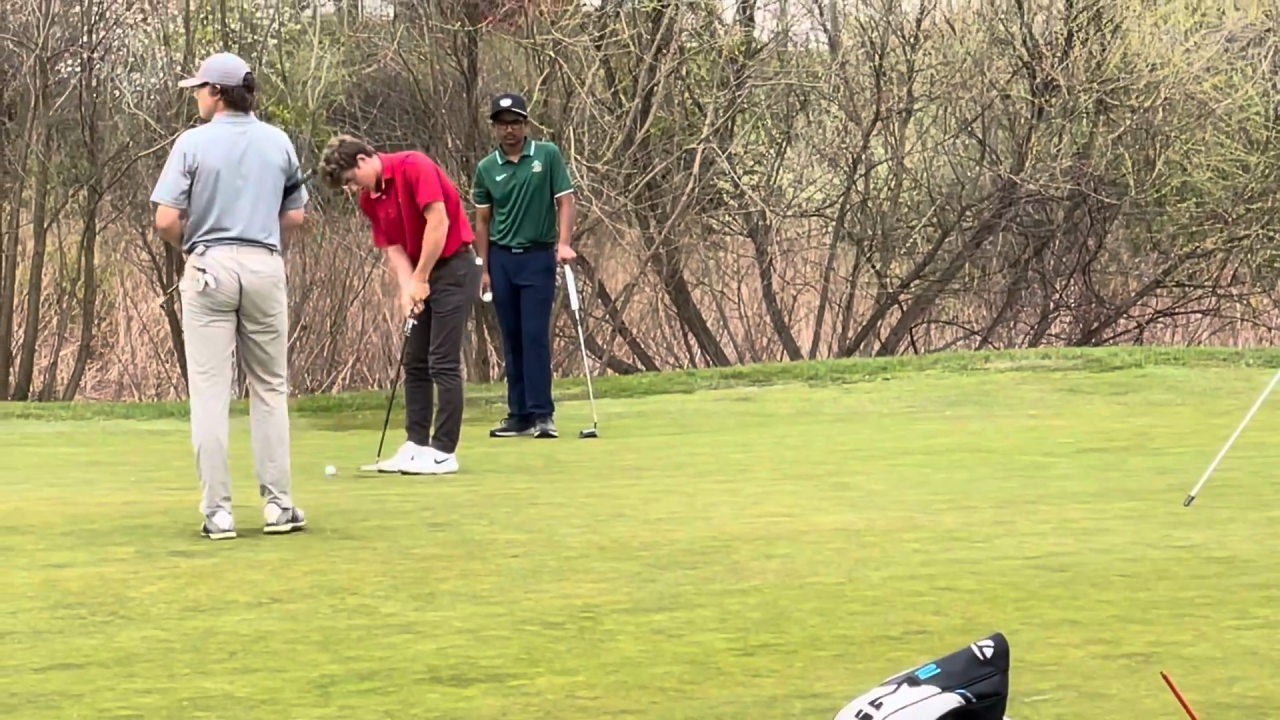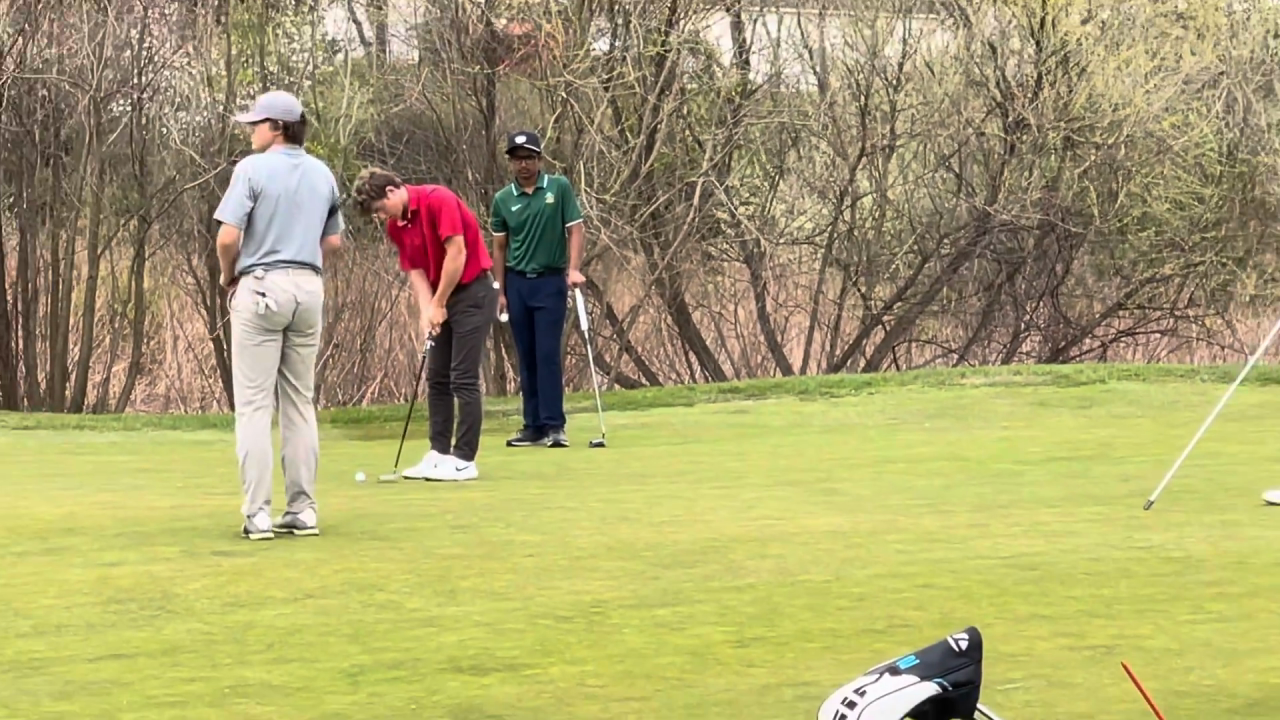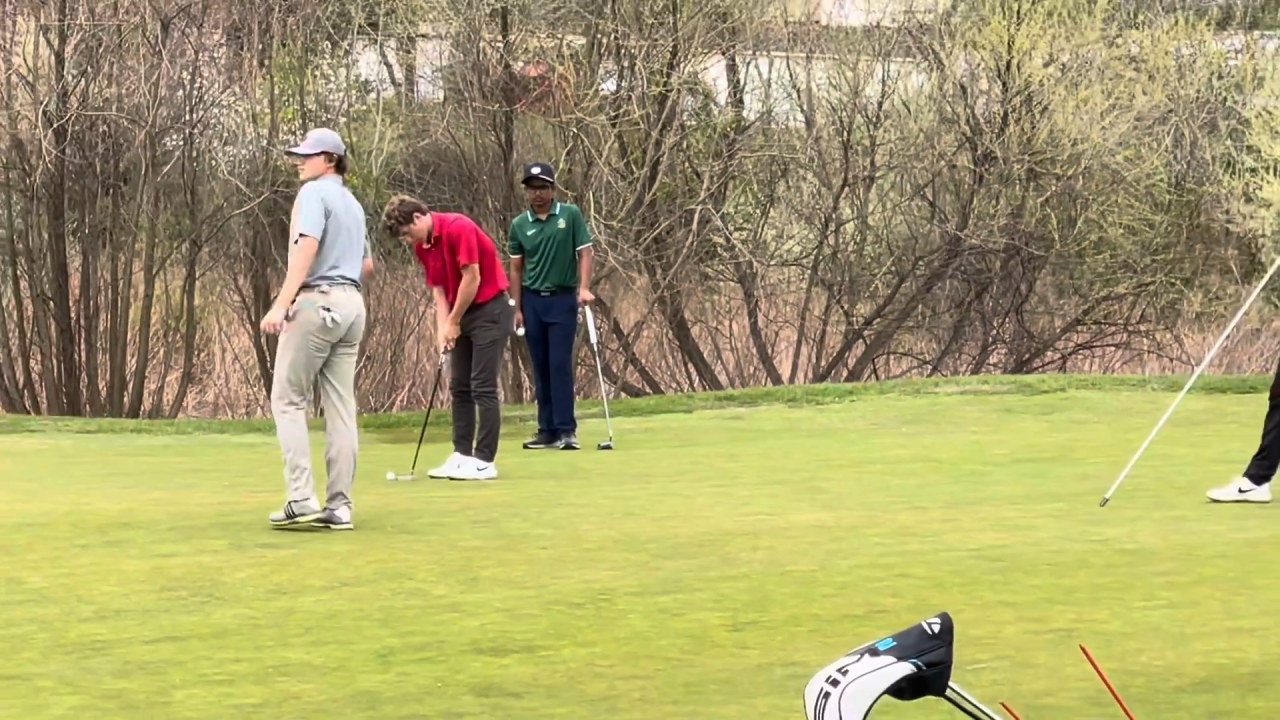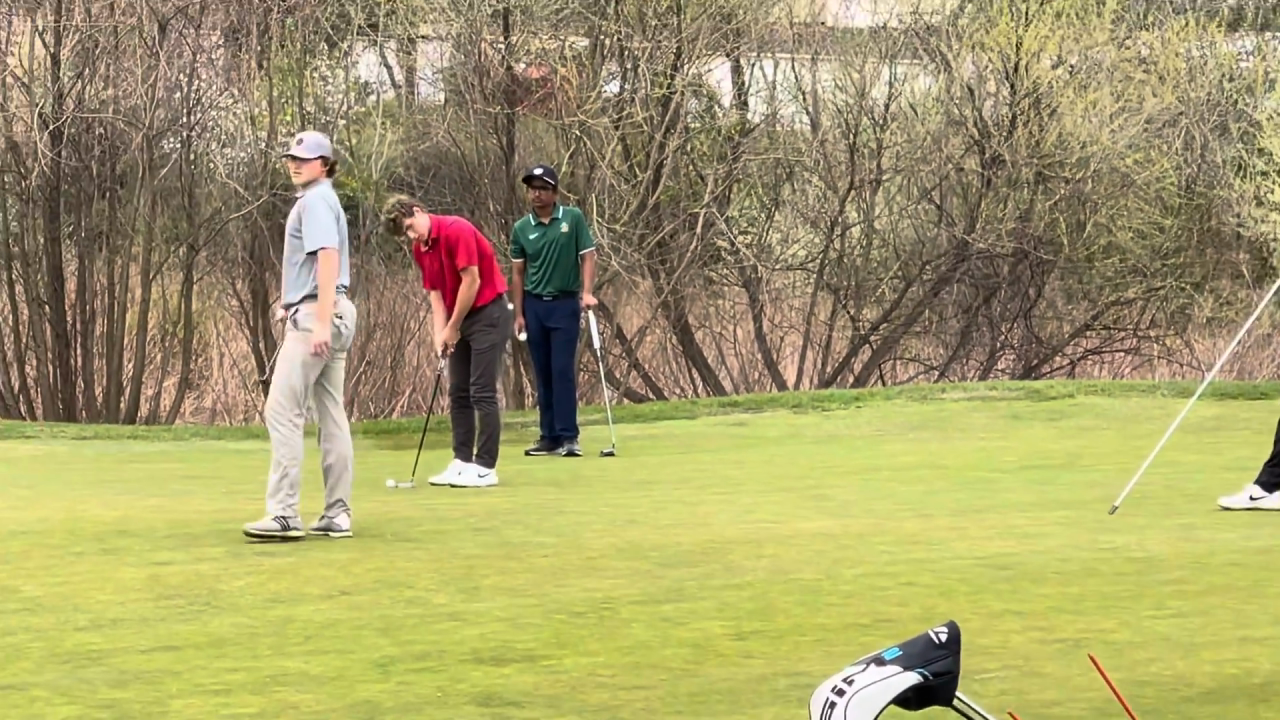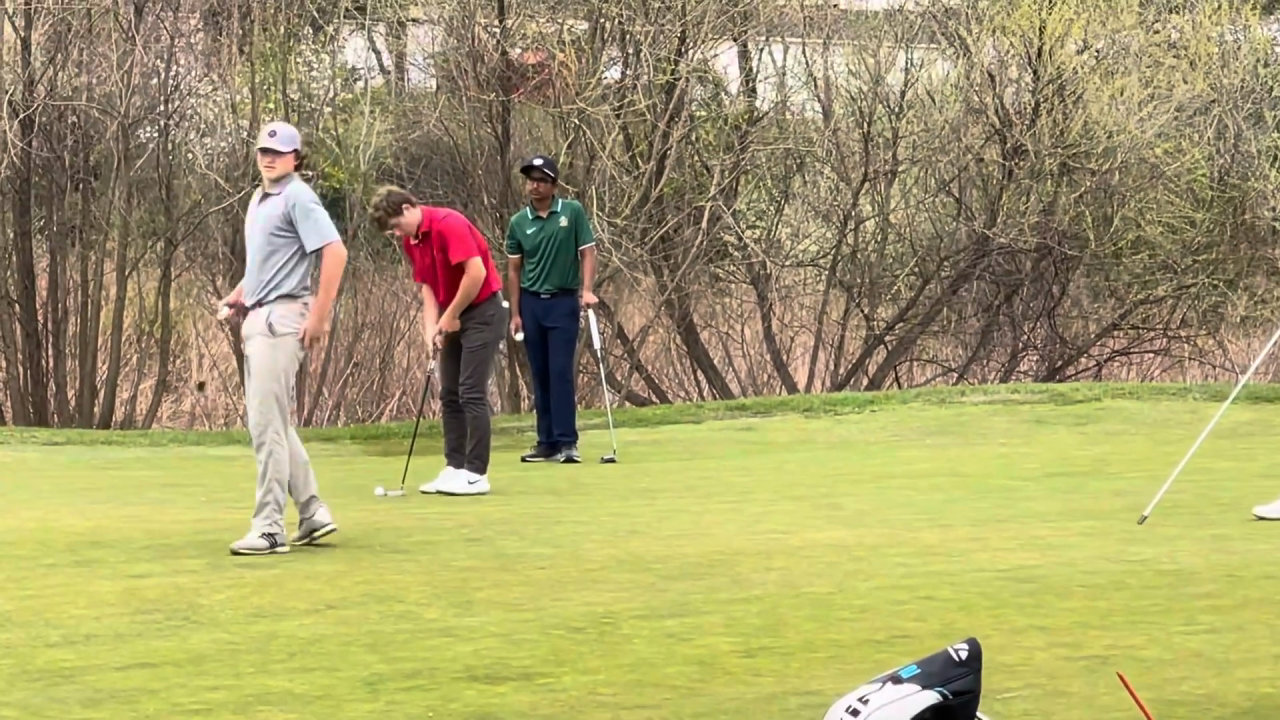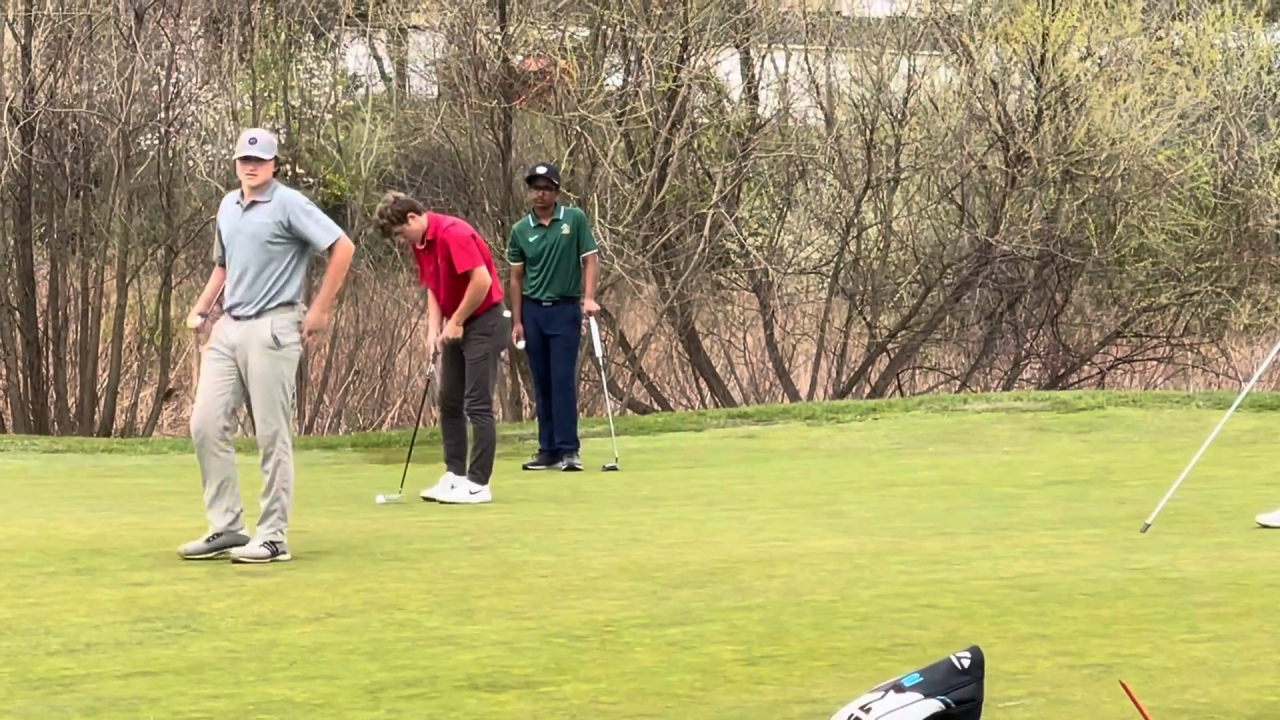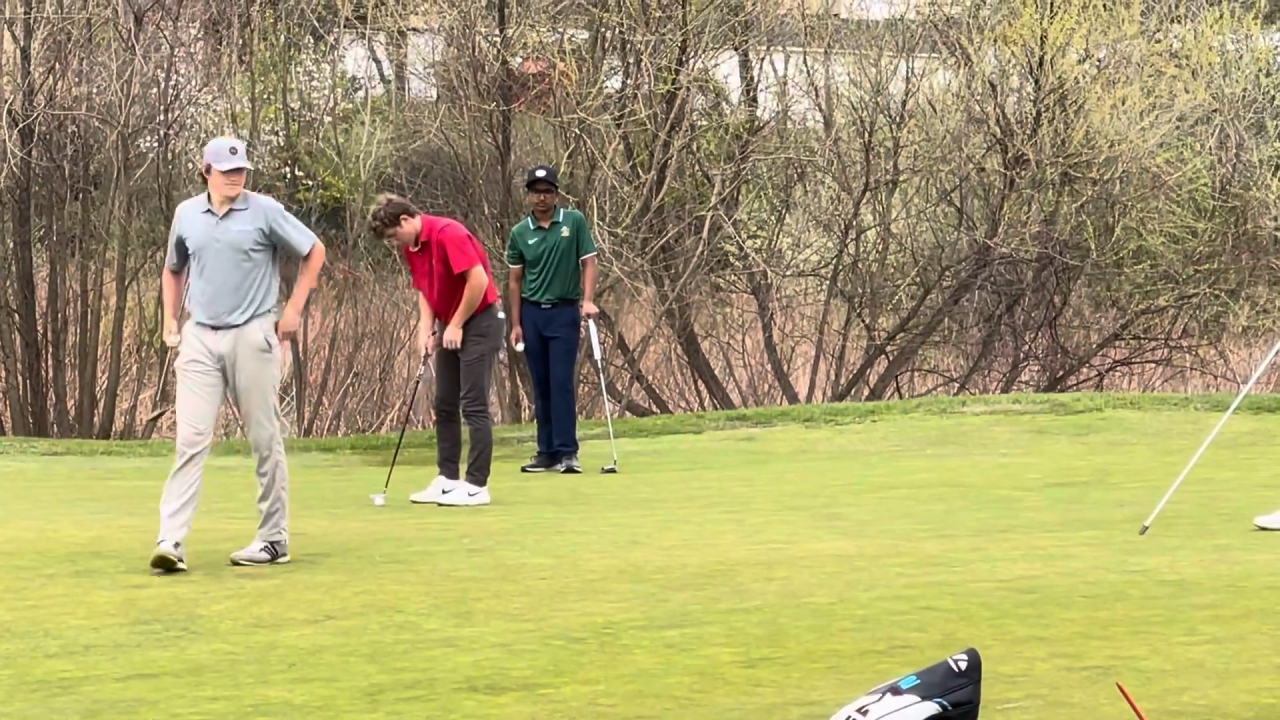
dt=0.3s
person 1, frame 1
left shoulder: (192, 142)
right shoulder: (279, 141)
left elbow: (166, 219)
right elbow: (294, 216)
left wrist: (192, 244)
left hip: (209, 271)
right hip: (264, 269)
left knee: (210, 394)
right knee: (270, 390)
left ankle: (218, 511)
right ankle: (279, 503)
person 1, frame 2
left shoulder: (252, 168)
right shoulder: (323, 173)
left elbow: (229, 237)
right elbow: (333, 241)
left wrist: (229, 275)
left hip: (261, 290)
right hip: (309, 289)
left knee: (253, 405)
right knee: (299, 404)
left ankle: (258, 512)
right ankle: (302, 509)
person 1, frame 3
left shoulder: (313, 193)
right shoulder: (352, 203)
left elbow: (306, 248)
right elbow: (366, 265)
left wrist: (281, 303)
left hip: (317, 304)
right hip: (352, 305)
left knee: (288, 400)
right knee: (341, 409)
left ankle: (302, 497)
right ankle: (339, 505)
person 1, frame 4
left shoulder: (316, 199)
right shoulder: (318, 200)
left elbow: (328, 259)
left wrist: (321, 320)
right wrist: (293, 299)
left hip: (313, 316)
right hip: (327, 315)
left knee: (282, 410)
right knee: (331, 416)
left ankle: (283, 514)
right ankle: (337, 513)
person 1, frame 5
left shoulder: (298, 197)
right shoulder: (260, 198)
left elbow: (335, 253)
left wrist: (320, 317)
right wrist: (240, 293)
left hip: (282, 319)
right hip: (260, 318)
left knee: (266, 423)
right knee: (273, 423)
left ankle: (269, 527)
right ankle: (313, 512)
person 1, frame 6
left shoulder: (291, 204)
right shoulder: (228, 205)
left elbow: (342, 248)
left wrist: (320, 308)
right wrist: (202, 307)
left hip: (273, 331)
right hip: (230, 328)
left knee: (272, 435)
right knee: (205, 425)
left ankle: (273, 535)
right ankle: (226, 527)
person 1, frame 7
left shoulder: (265, 210)
right shoulder: (186, 214)
left elbow: (315, 252)
right elbow: (173, 271)
left wrist: (293, 310)
right wrist: (170, 323)
left hip: (253, 337)
right hip: (200, 339)
left knee: (264, 439)
right knee: (192, 437)
left ankle: (274, 538)
right ankle: (172, 540)
person 2, frame 1
left shoulder: (548, 155)
right shoulder: (486, 168)
left elbow: (565, 200)
right elbow: (482, 221)
left wrist: (564, 243)
right wrist: (484, 269)
left hip: (538, 256)
right hip: (501, 259)
left knee: (535, 336)
right knee: (511, 340)
left ankle: (542, 414)
right ankle: (519, 414)
person 2, frame 2
left shoulder: (560, 187)
right shoulder: (502, 199)
left elbow: (575, 229)
right elbow: (499, 248)
left wrist: (574, 269)
right wrist: (500, 291)
left hip: (551, 281)
right hip: (517, 283)
left knee: (548, 354)
right knee: (526, 358)
left ankle: (554, 426)
right ankle: (533, 425)
person 2, frame 3
left shoulder: (571, 215)
right shoulder: (519, 225)
left elbow: (584, 252)
right elbow: (516, 269)
left wrist: (584, 288)
right wrist: (517, 309)
left hip: (562, 299)
right hip: (532, 301)
left knee: (561, 365)
right knee: (540, 368)
left ankle: (566, 430)
right ankle: (547, 429)
person 2, frame 4
left shoulder: (574, 218)
right shoulder: (521, 228)
left elbow: (588, 256)
right elbow: (518, 273)
left wrist: (587, 292)
right wrist: (518, 314)
left hip: (565, 303)
right hip: (534, 305)
left knee: (563, 371)
right knee: (543, 374)
left ankle: (568, 437)
right ankle: (549, 437)
person 2, frame 5
left shoulder: (573, 212)
right shoulder: (518, 223)
left elbow: (588, 252)
right elbow: (514, 270)
left wrist: (587, 289)
right wrist: (515, 313)
left hip: (563, 301)
right hip: (531, 303)
left knee: (561, 372)
right knee: (539, 375)
left ankle: (567, 442)
right ankle: (546, 441)
person 2, frame 6
left shoulder: (575, 219)
right shoulder: (519, 230)
left elbow: (589, 259)
right elbow: (516, 278)
left wrist: (589, 297)
right wrist: (517, 321)
left hip: (565, 309)
right hip: (533, 311)
left knee: (563, 380)
right knee: (541, 384)
left ankle: (568, 449)
right ankle: (548, 449)
person 2, frame 7
left shoulder: (575, 221)
right shoulder: (519, 233)
left elbow: (589, 262)
right elbow: (515, 280)
left wrist: (588, 300)
right wrist: (516, 324)
left hip: (564, 311)
right hip: (532, 313)
left knee: (562, 382)
right knee: (540, 386)
left ankle: (567, 451)
right ankle: (547, 451)
person 3, frame 1
left shoulder: (413, 165)
right shoulder: (368, 199)
left elbow: (439, 222)
right elbow: (392, 247)
left wrist: (421, 278)
right wrist: (407, 287)
left hip: (453, 268)
right hip: (420, 276)
left knee: (443, 362)
right knee: (414, 362)
person 3, frame 2
left shoulder: (437, 199)
right shoulder: (396, 226)
left elbow: (458, 252)
right elbow: (416, 271)
left wrist: (439, 304)
right wrist: (426, 311)
left hip: (472, 292)
right hip: (442, 296)
left knee: (463, 378)
right knee: (437, 378)
left ankle: (464, 460)
right ankle: (439, 452)
person 3, frame 3
left shoulder: (458, 228)
right shoulder: (422, 247)
left elbow: (472, 278)
right elbow: (438, 288)
left wrist: (453, 322)
right wrist: (443, 328)
left hip: (490, 309)
right hip: (463, 313)
left knee: (483, 387)
right knee: (460, 387)
left ankle: (484, 461)
right ankle: (462, 454)
person 3, frame 4
left shoulder: (456, 230)
right shoulder: (419, 249)
left elbow: (472, 281)
right elbow: (435, 291)
left wrist: (452, 327)
right wrist: (440, 332)
left hip: (489, 314)
right hip: (460, 319)
left knee: (482, 392)
right knee: (458, 393)
left ankle: (485, 468)
right ankle: (463, 462)
person 3, frame 5
left shoulder: (449, 224)
right shoulder: (410, 242)
left elbow: (477, 273)
right elbow: (427, 285)
left wrist: (452, 316)
right wrist: (431, 326)
left hip: (481, 312)
right hip: (454, 318)
left knee: (471, 393)
right knee: (450, 396)
left ankle: (475, 474)
right ankle: (455, 468)
person 3, frame 6
left shoulder: (454, 233)
right shoulder: (420, 244)
left elbow: (481, 280)
left wrist: (456, 321)
right wrist: (434, 328)
left hip: (484, 322)
right hip: (456, 325)
left knee: (477, 404)
right knee: (449, 401)
left ankle: (478, 484)
right ankle: (455, 475)
person 3, frame 7
left shoulder: (448, 234)
right shoulder: (411, 247)
left elbow: (479, 280)
left wrist: (457, 325)
right wrist: (426, 331)
left hip: (478, 324)
right hip: (448, 328)
left knee: (473, 405)
right knee: (444, 405)
left ankle: (476, 485)
right ankle: (448, 479)
